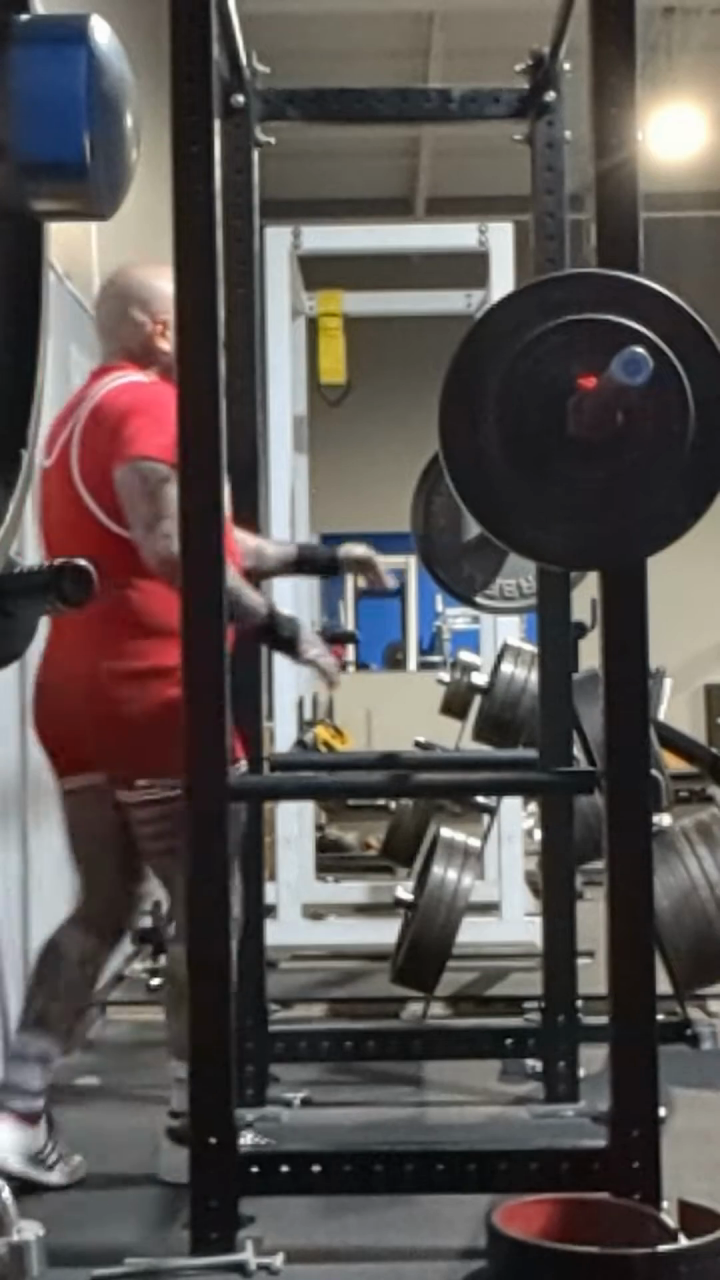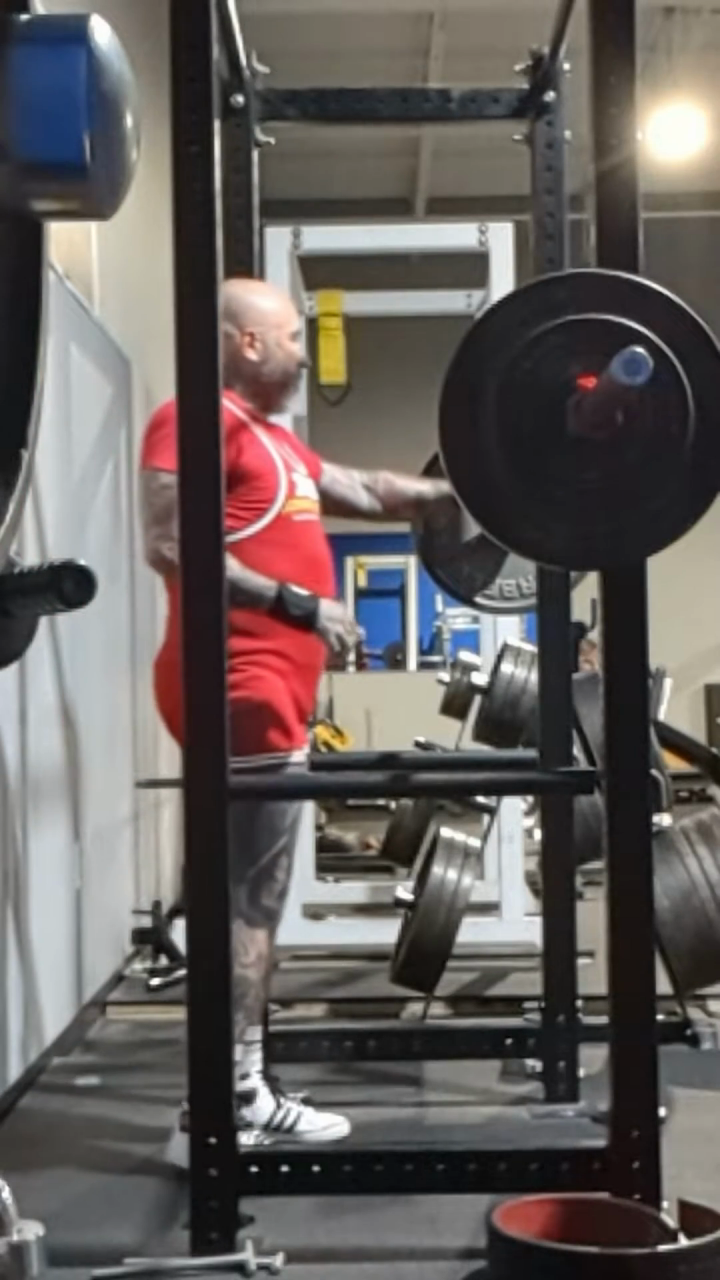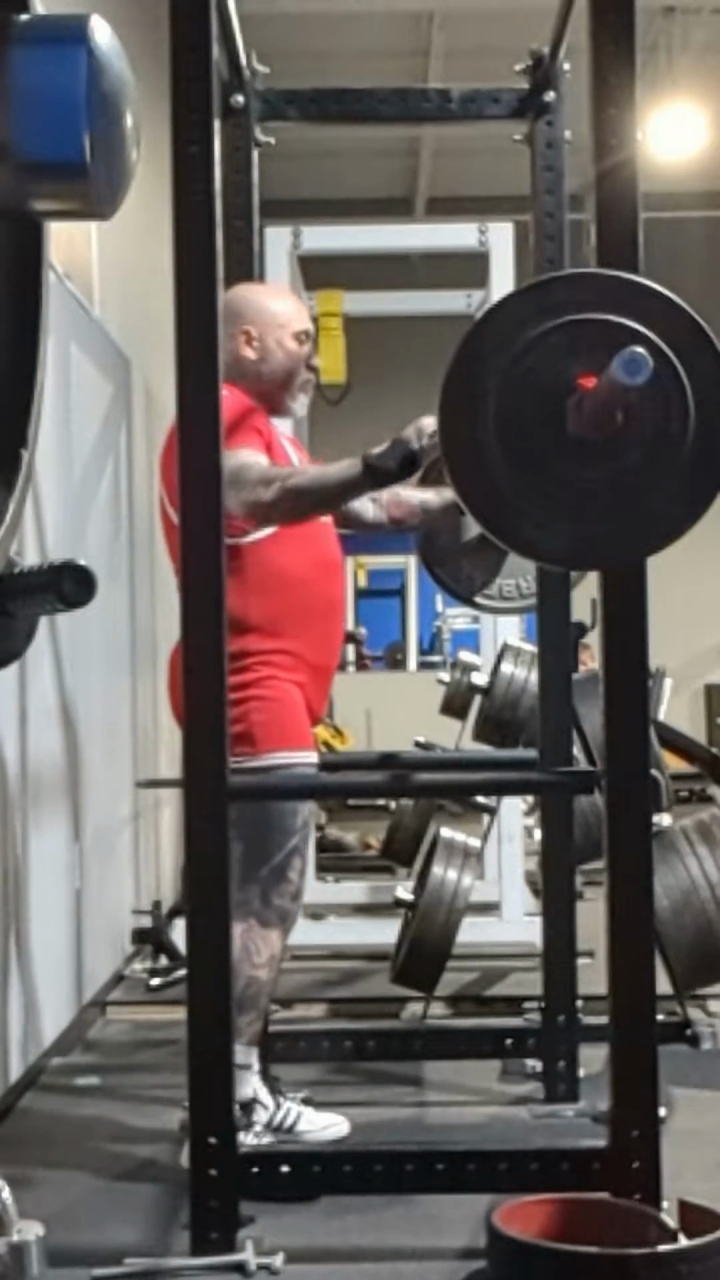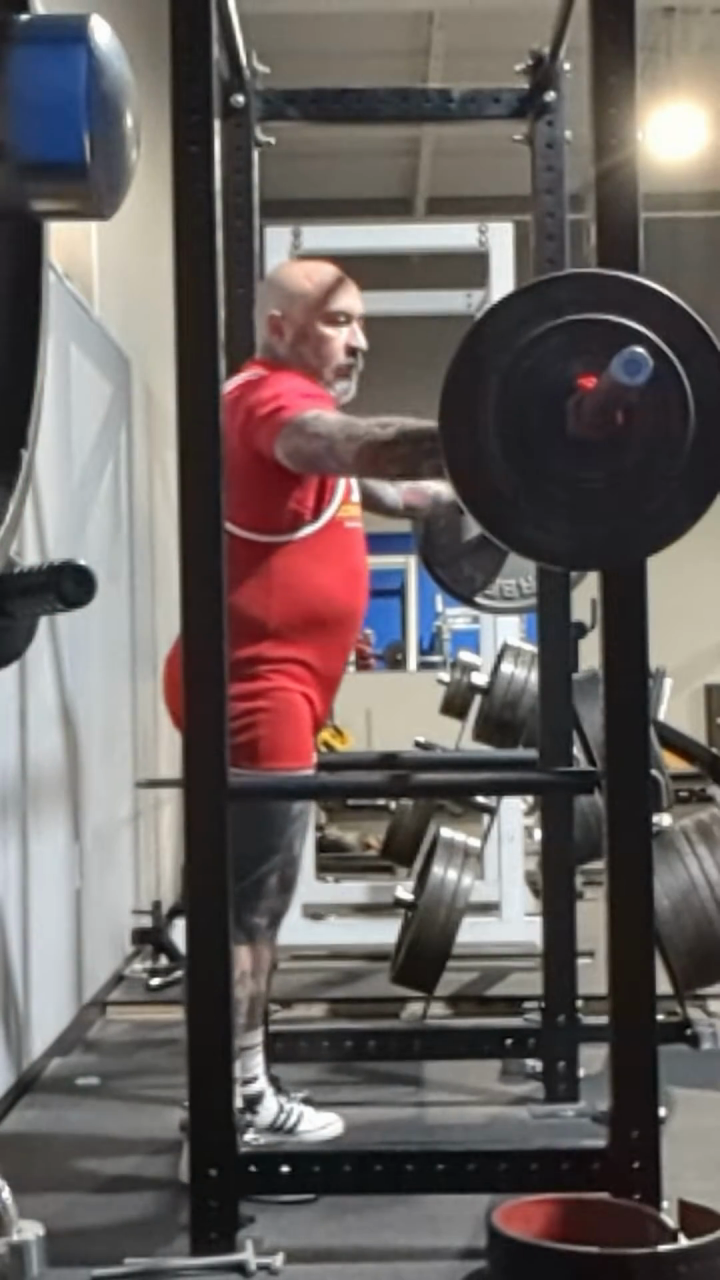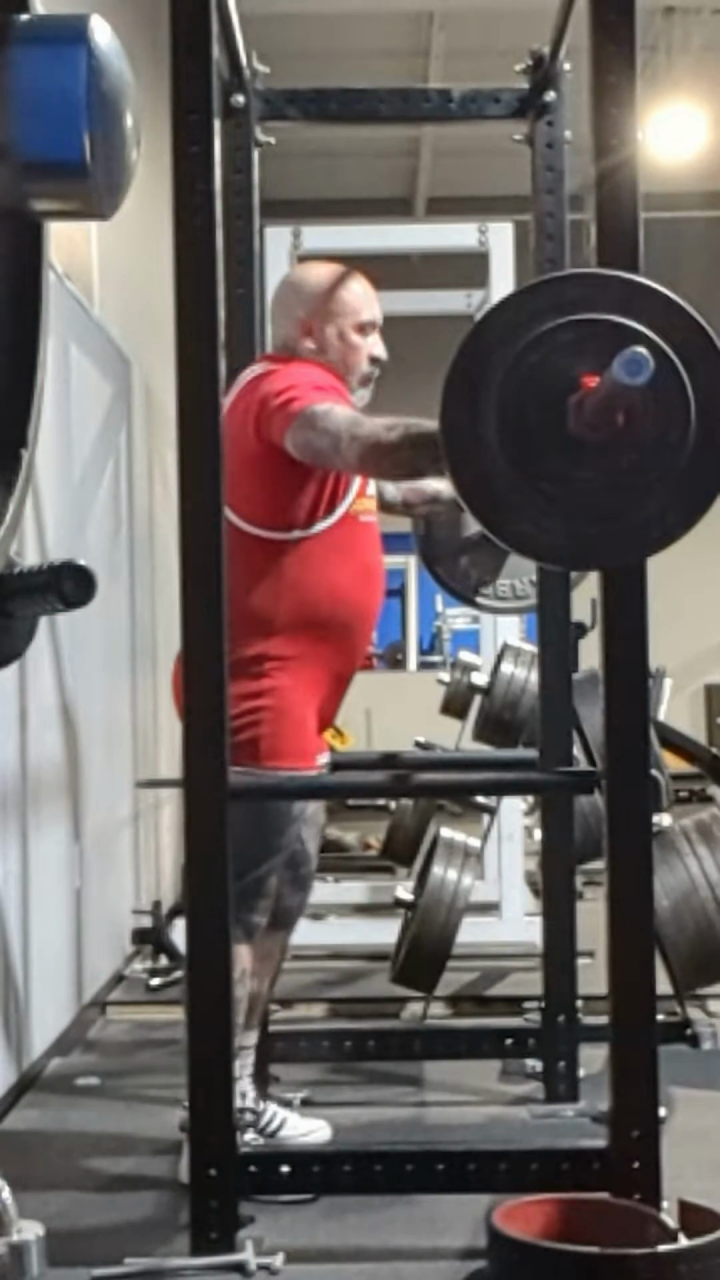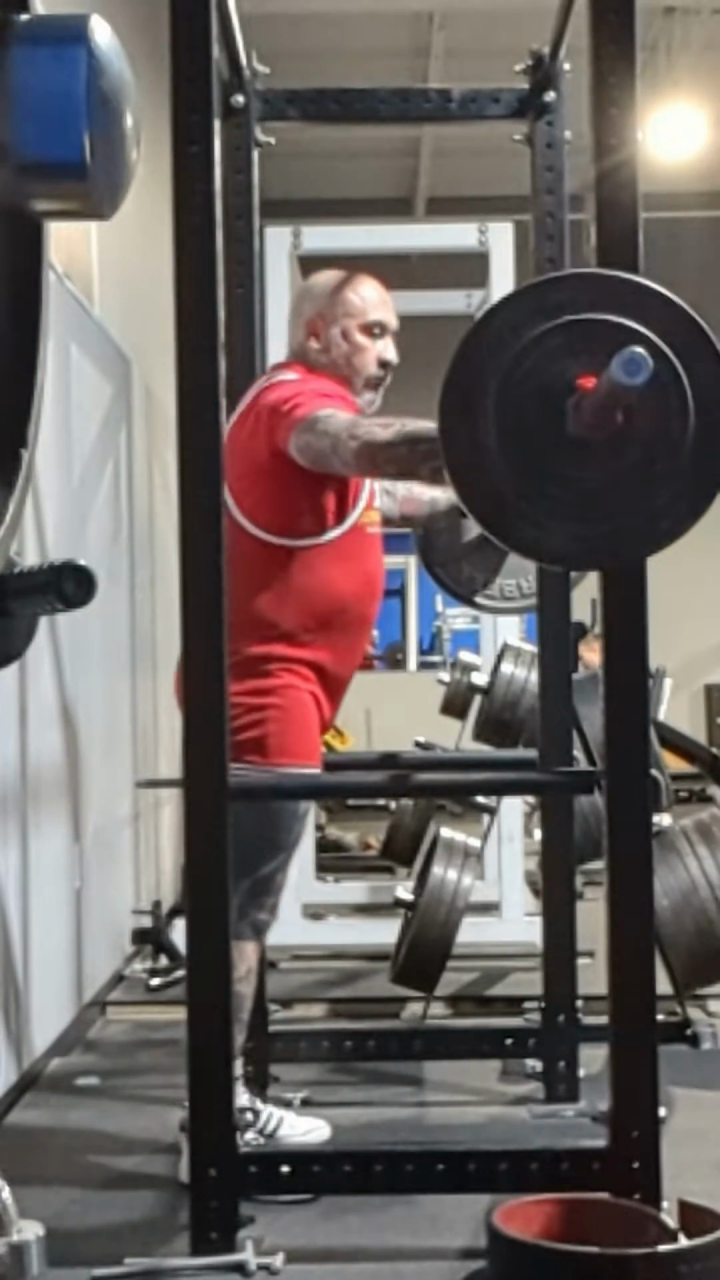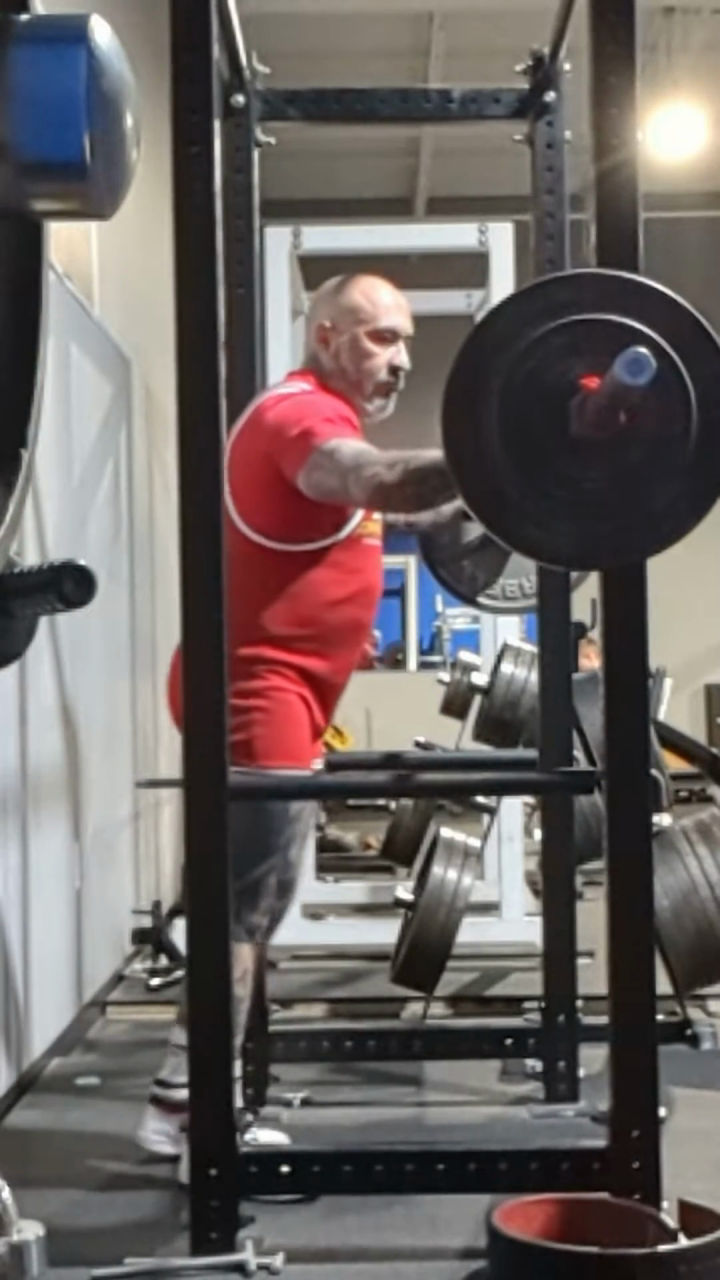
dt=0.7s
person 1, frame 1
left shoulder: (89, 410)
right shoulder: (145, 405)
left elbow: (208, 542)
right elbow: (171, 551)
left wrist: (317, 556)
right wrist: (279, 630)
left hip: (80, 695)
right hip: (152, 695)
left knee: (101, 911)
person 1, frame 2
left shoulder: (268, 439)
right shoulder: (198, 419)
left elbow: (365, 490)
right elbow: (170, 544)
left wrist: (462, 491)
right wrist: (295, 606)
left hip: (266, 691)
right hip: (236, 691)
left knee: (257, 899)
right knee: (249, 900)
left ankle: (245, 1094)
person 1, frame 3
left shoulder: (256, 427)
right shoulder: (221, 416)
left elbow: (362, 502)
right elbow: (257, 502)
left wrist: (464, 497)
right wrist: (384, 461)
left hip: (273, 692)
right hip: (250, 692)
left knee: (265, 899)
right knee: (263, 902)
left ankle: (247, 1094)
right ankle: (227, 1116)
person 1, frame 4
left shoulder: (291, 406)
right shoulder: (272, 394)
left elbow: (377, 483)
right elbow: (362, 447)
left hip: (272, 693)
right hip: (254, 691)
left knee: (259, 903)
right knee: (245, 906)
left ankle: (249, 1093)
right ankle: (225, 1120)
person 1, frame 5
left shoulder: (300, 398)
right shoulder: (287, 388)
left elbow: (376, 481)
right elbow: (371, 446)
left wrist: (470, 489)
left hip: (286, 694)
right hip: (260, 691)
left knee: (280, 898)
right knee: (245, 906)
left ankle: (235, 1094)
right ankle: (221, 1119)
person 1, frame 6
left shoulder: (305, 408)
right shoulder: (300, 397)
left elbow: (377, 496)
right elbow: (372, 449)
left hip: (270, 692)
right hip: (264, 692)
left knee: (244, 904)
right knee: (242, 908)
left ankle: (223, 1102)
person 1, frame 7
left shoulder: (316, 418)
right shoulder: (304, 413)
left elbow: (380, 502)
right elbow: (379, 483)
left hip: (272, 697)
right hip: (257, 694)
left knee: (252, 904)
right knee: (241, 911)
left ankle: (182, 1097)
